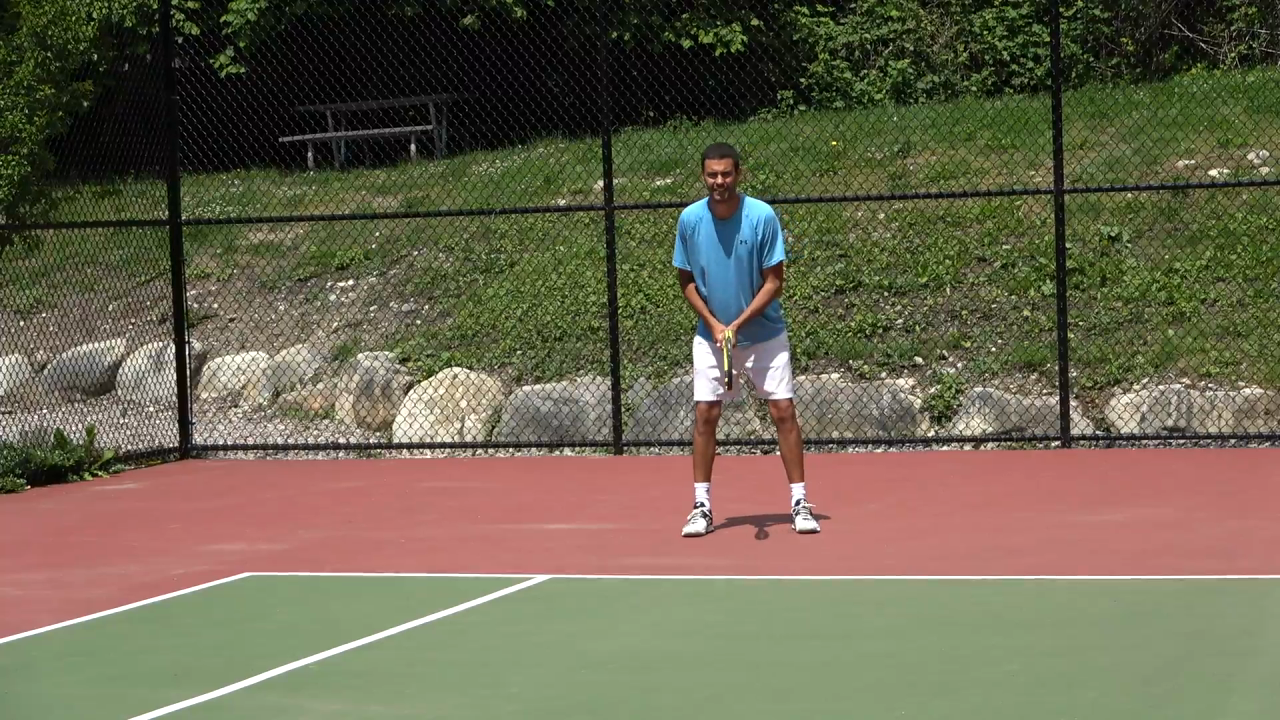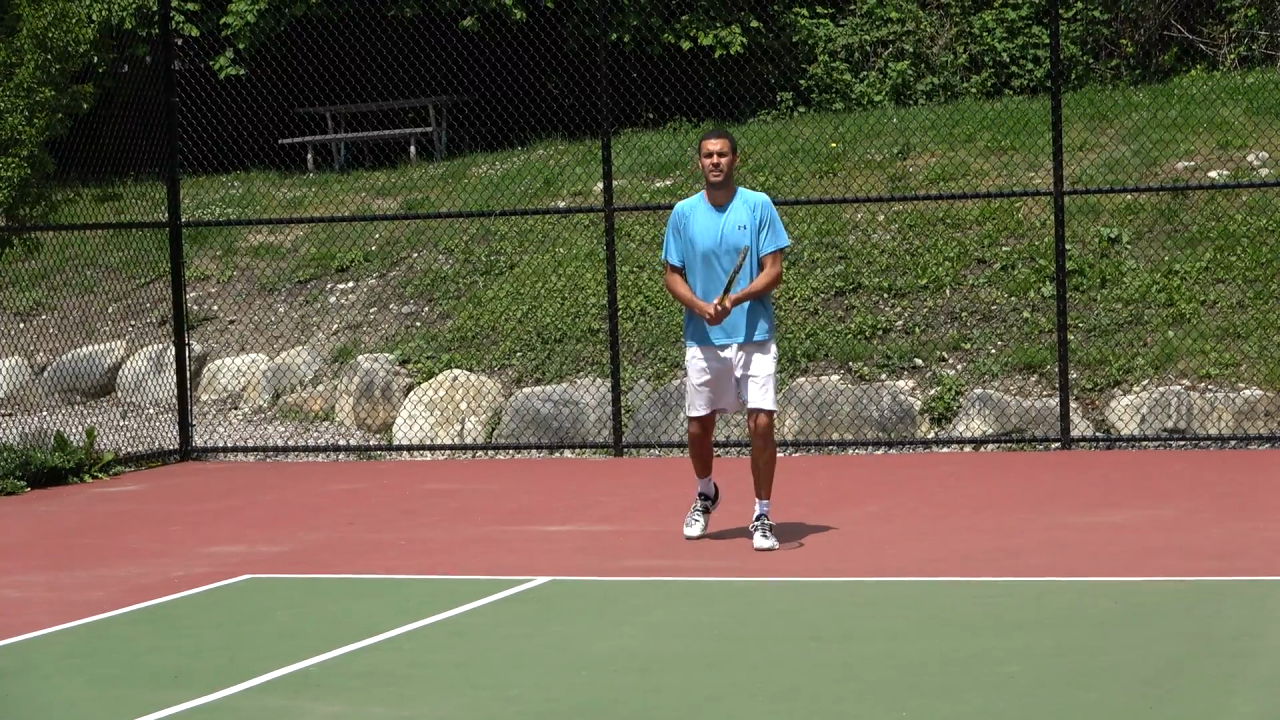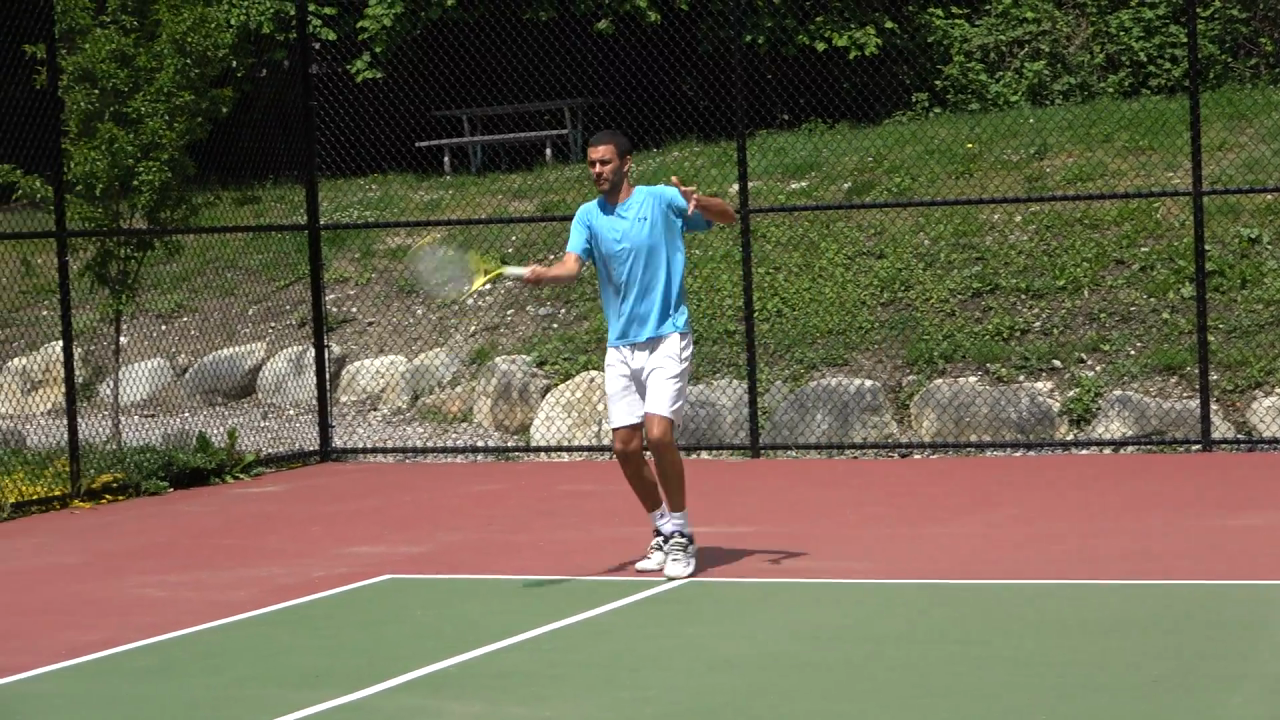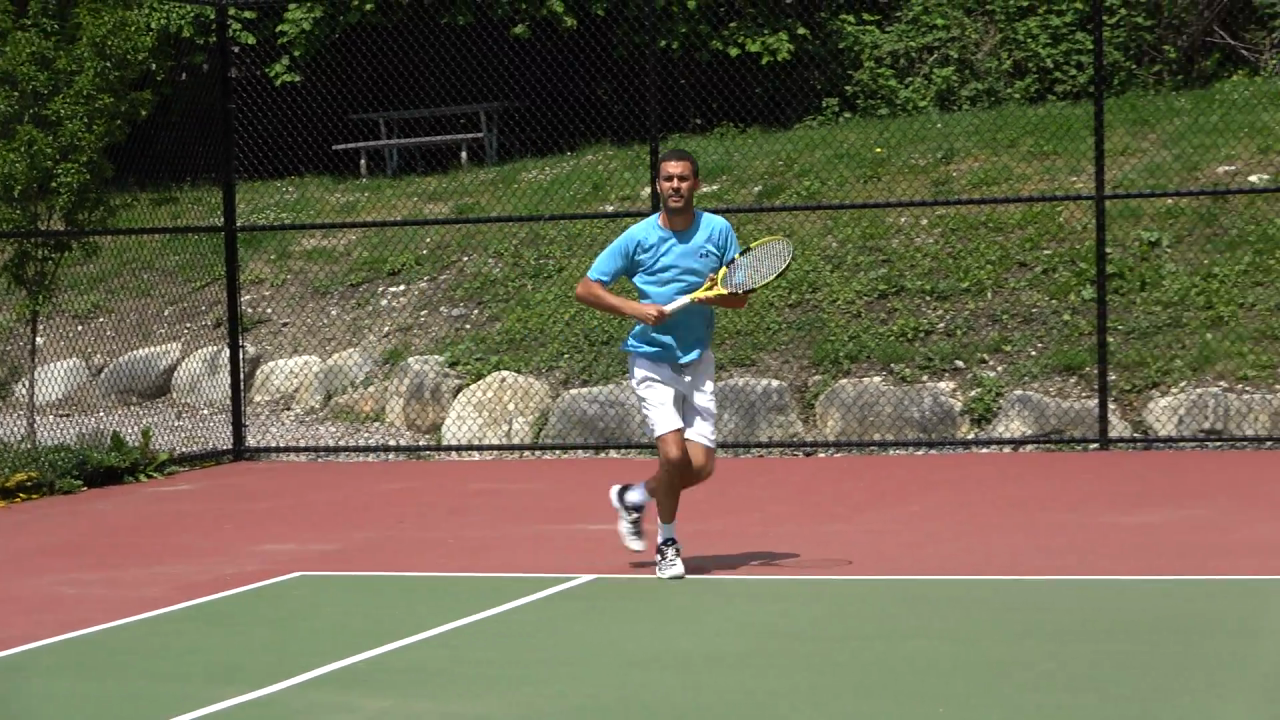
dt=1s
person 1, frame 1
left shoulder: (763, 216)
right shoulder: (689, 219)
left elbow: (774, 281)
right elbow: (686, 280)
left wrist: (738, 325)
right wrist: (714, 324)
left hip: (764, 332)
right hip: (711, 333)
left knee: (783, 411)
right knee: (705, 414)
left ankle: (799, 502)
right ankle: (702, 505)
person 1, frame 2
left shoulder: (760, 205)
right shoulder: (683, 213)
left elbow: (774, 270)
right elbow: (672, 275)
left wrist: (737, 299)
right wrist: (702, 307)
left hip: (754, 336)
right hip: (703, 339)
left knee: (761, 423)
right knee: (699, 428)
left ankle: (762, 516)
right ankle: (706, 493)
person 1, frame 3
left shoulder: (660, 198)
right shoulder: (587, 214)
left elbow: (728, 217)
right elbow: (569, 268)
left wrist: (700, 200)
right wrist: (541, 273)
left hip: (666, 339)
right hip: (621, 345)
left knee: (659, 434)
right knee: (625, 446)
left ankle: (680, 533)
right ankle: (665, 529)
person 1, frame 4
left shoulder: (718, 228)
right shoulder: (639, 237)
left elbow: (739, 299)
right elbow: (584, 290)
left wrist: (715, 295)
right wrist: (634, 309)
left hip: (695, 362)
right hip: (652, 360)
left knee: (700, 466)
right knee: (673, 456)
left ankle: (632, 496)
right ankle: (666, 541)
